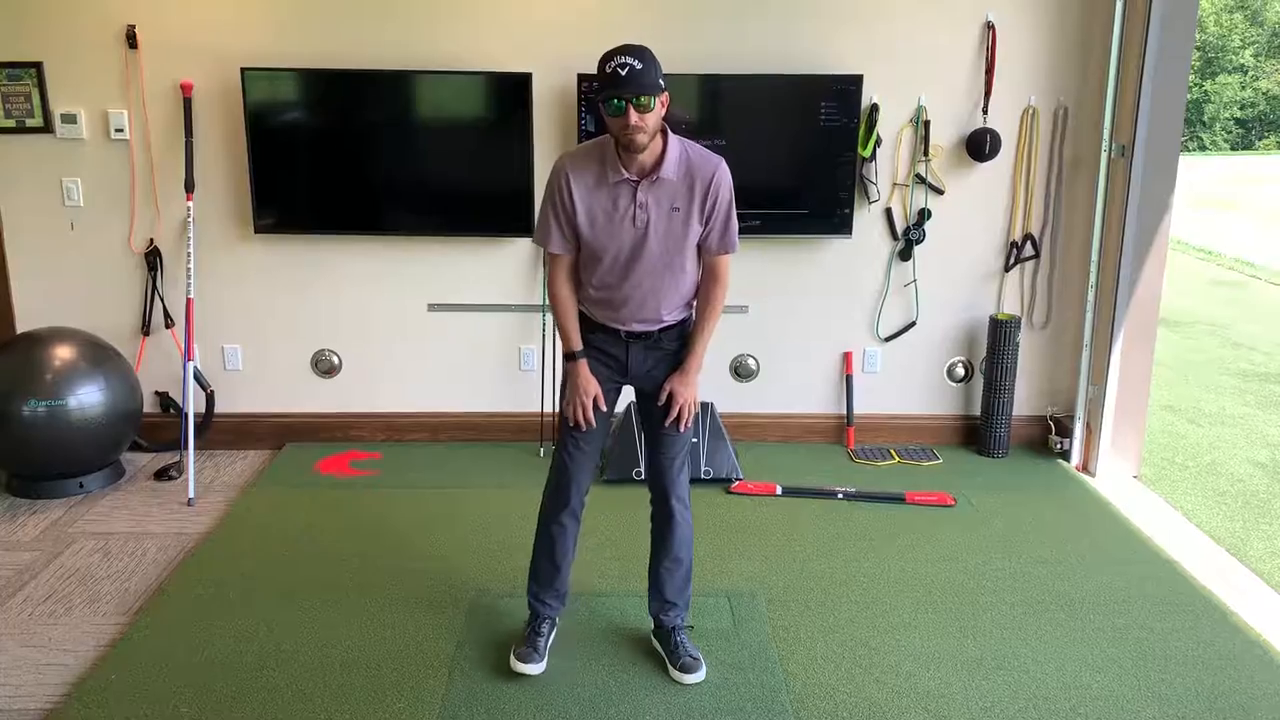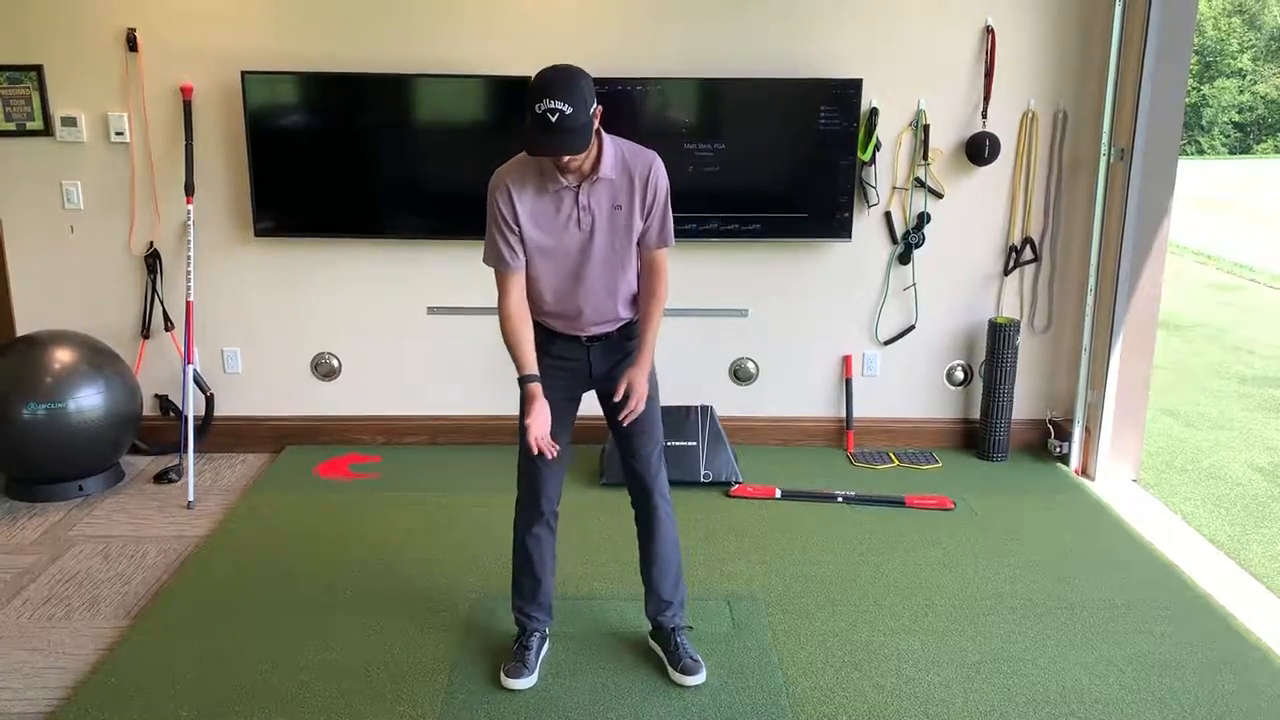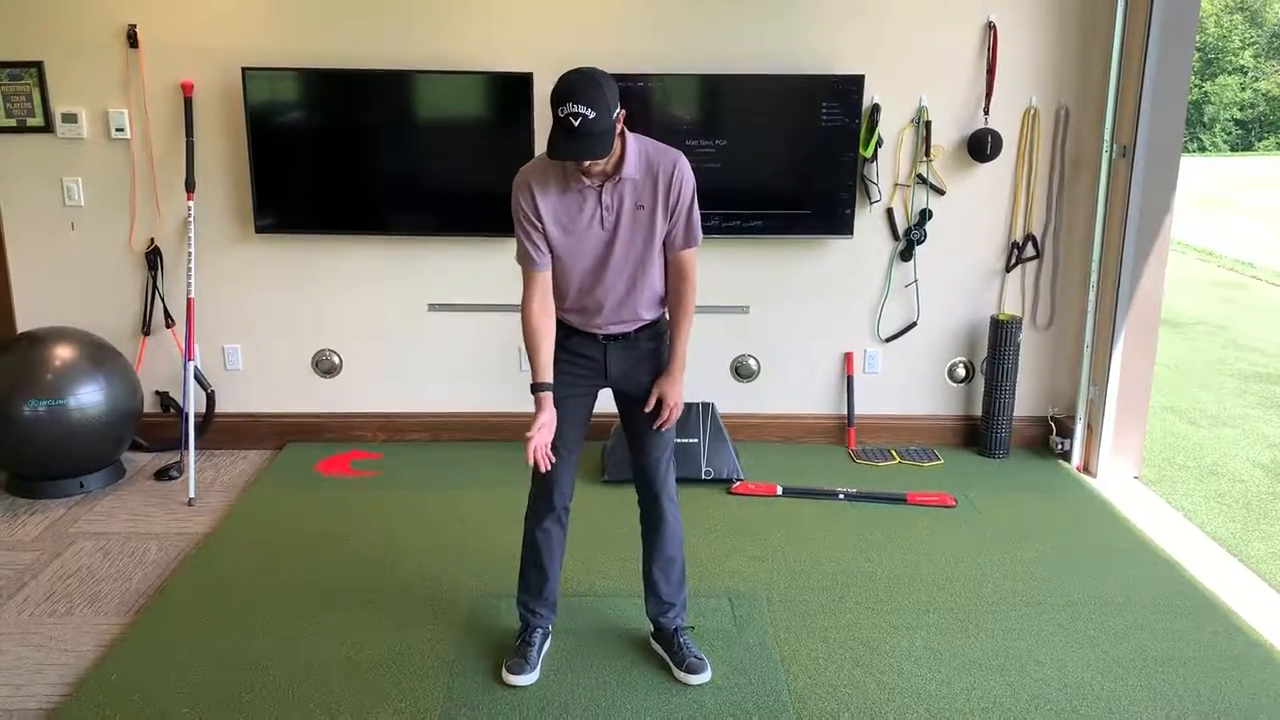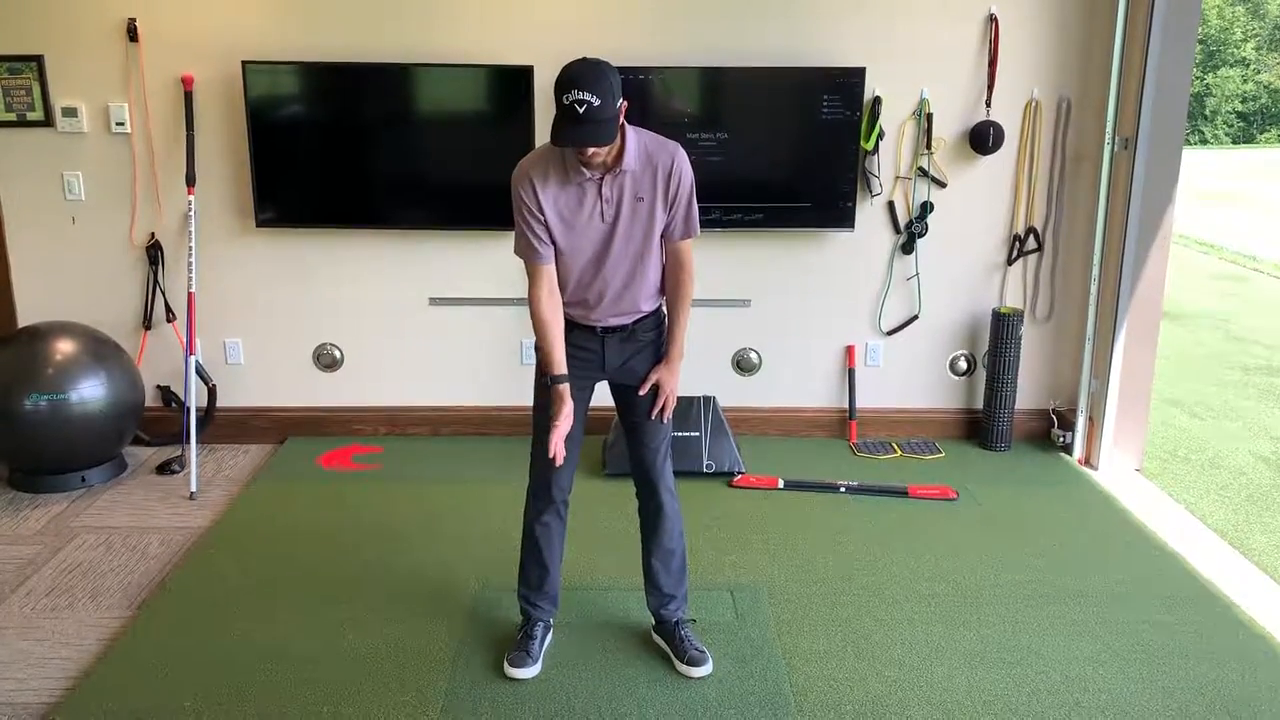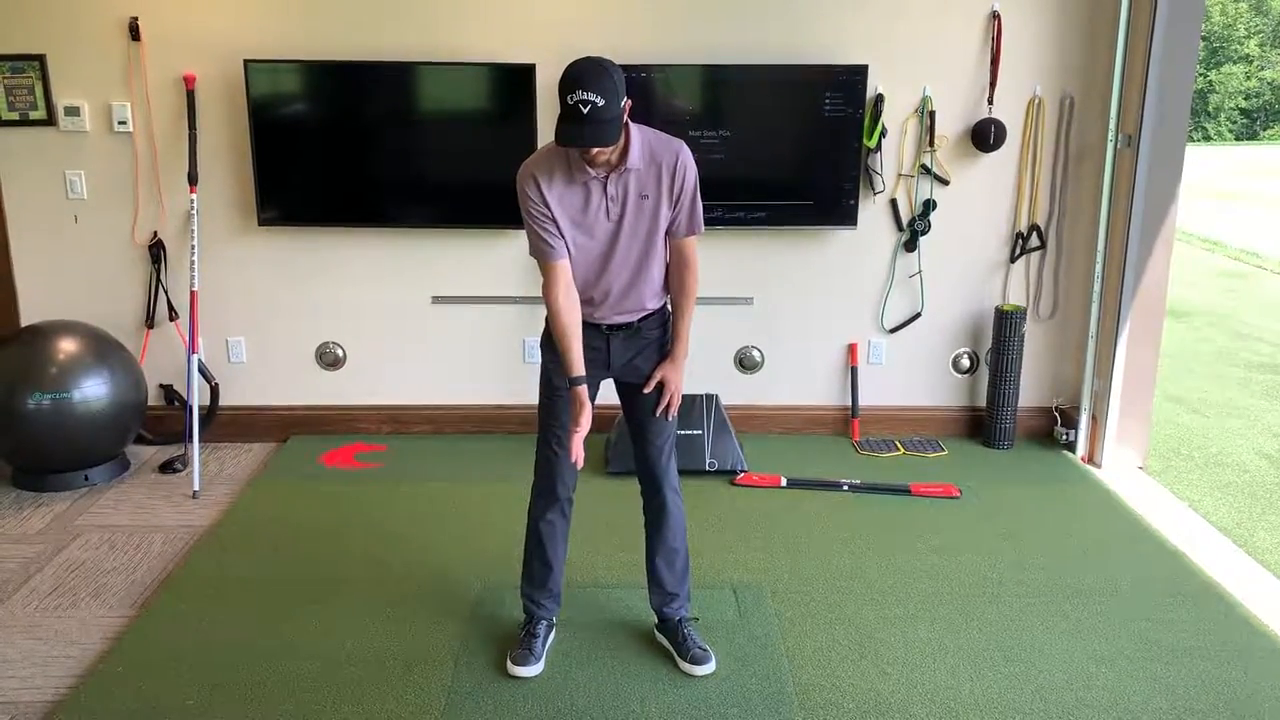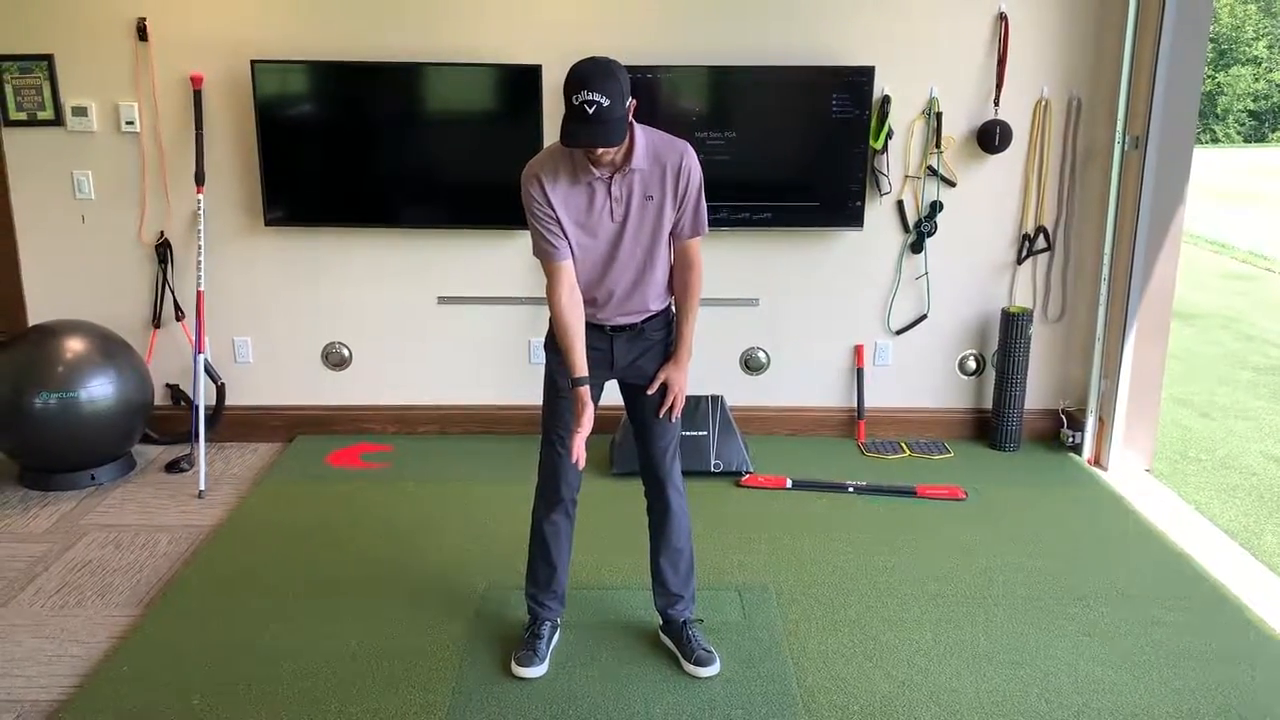
dt=0.5s
person 1, frame 1
left shoulder: (707, 173)
right shoulder: (571, 172)
left elbow: (716, 274)
right elbow: (560, 270)
left wrist: (691, 367)
right wrist: (576, 362)
left hip: (668, 345)
right hip: (597, 342)
left knee: (670, 493)
right knee: (566, 486)
left ankle: (670, 624)
right ankle: (542, 616)
person 1, frame 2
left shoulder: (644, 169)
right shoulder: (509, 185)
left elbow: (655, 269)
right elbow: (512, 293)
left wrist: (643, 363)
right wrist: (533, 390)
left hip: (624, 344)
right hip: (551, 349)
left knee: (651, 489)
right knee: (537, 498)
left ankle: (667, 624)
right ankle: (532, 629)
person 1, frame 3
left shoulder: (669, 170)
right shoulder: (532, 184)
left elbow: (682, 273)
right elbow: (538, 291)
left wrist: (676, 369)
right wrist: (543, 395)
left hip: (644, 344)
right hip: (570, 346)
left knee: (659, 491)
right knee: (549, 493)
left ankle: (668, 625)
right ankle: (534, 626)
person 1, frame 4
left shoulder: (667, 162)
right shoulder: (532, 176)
left elbow: (679, 263)
right elbow: (543, 285)
left wrist: (674, 358)
right wrist: (561, 388)
left hip: (641, 337)
right hip: (570, 337)
left knee: (657, 483)
right knee: (548, 486)
left ankle: (670, 618)
right ankle: (536, 620)
person 1, frame 5
left shoulder: (672, 159)
right shoulder: (538, 176)
left elbow: (683, 259)
right elbow: (559, 283)
left wrist: (678, 355)
right wrist: (578, 387)
left hip: (647, 333)
right hip: (572, 335)
left knee: (661, 481)
right knee: (552, 484)
left ankle: (672, 616)
right ankle: (539, 617)
person 1, frame 6
left shoulder: (676, 161)
right shoulder: (542, 177)
left elbow: (688, 260)
right elbow: (562, 284)
left wrist: (682, 356)
right wrist: (580, 387)
left hip: (651, 335)
right hip: (578, 336)
left knee: (665, 483)
right knee: (557, 486)
left ankle: (677, 617)
right ankle: (543, 618)
